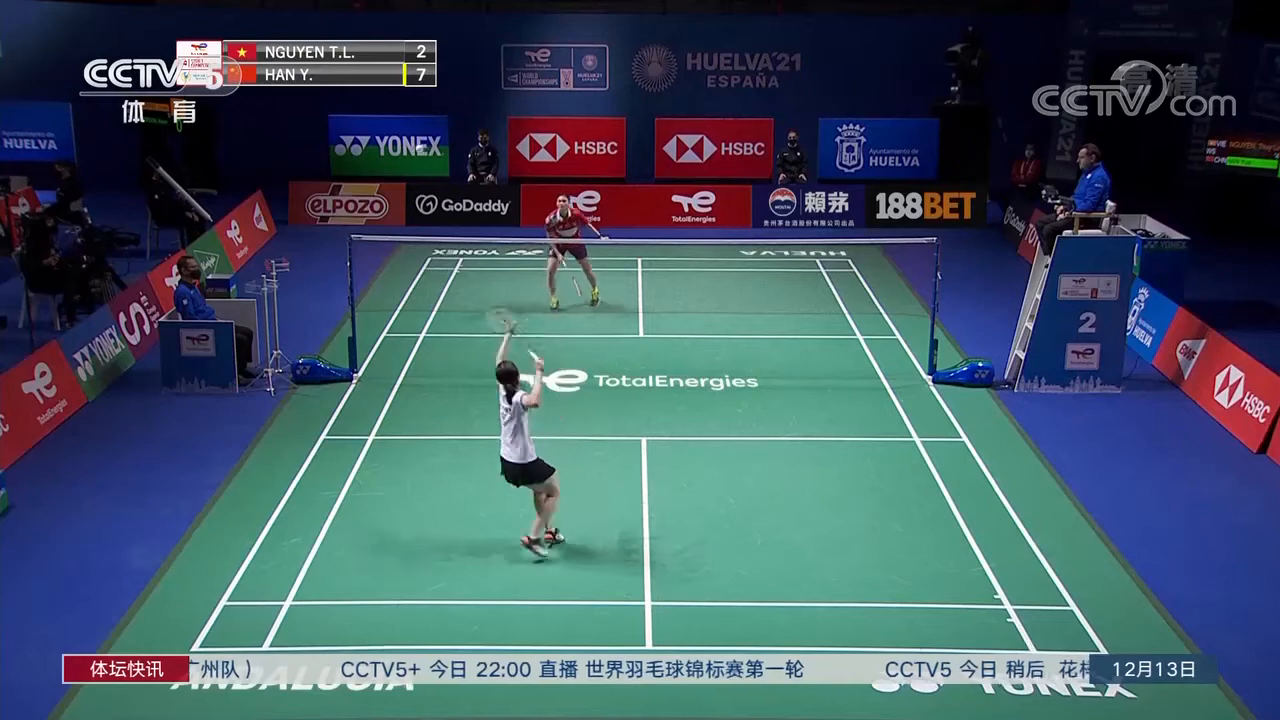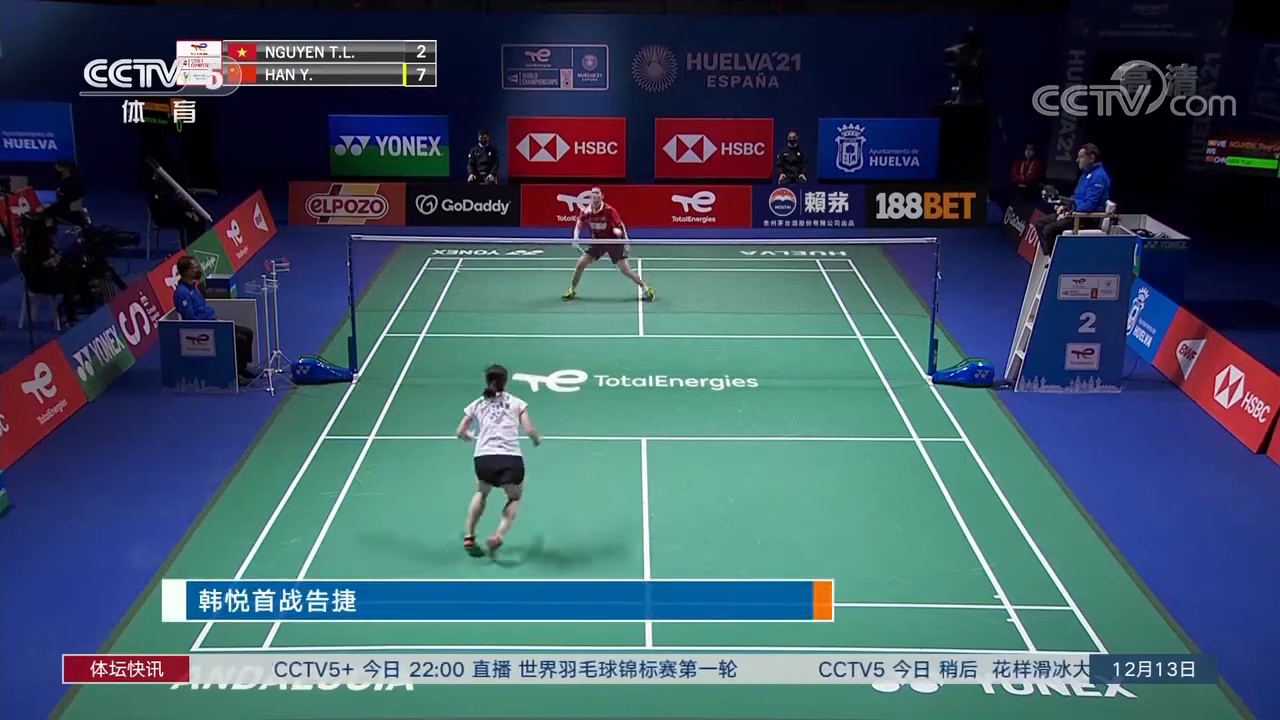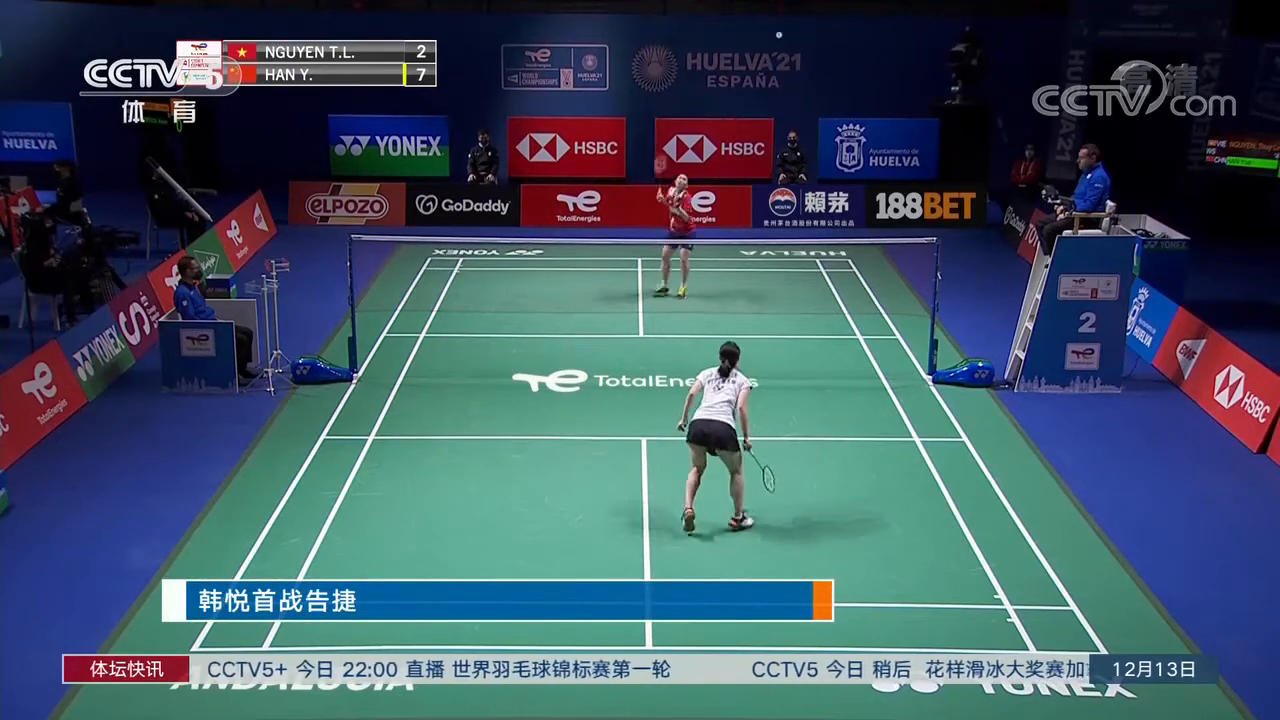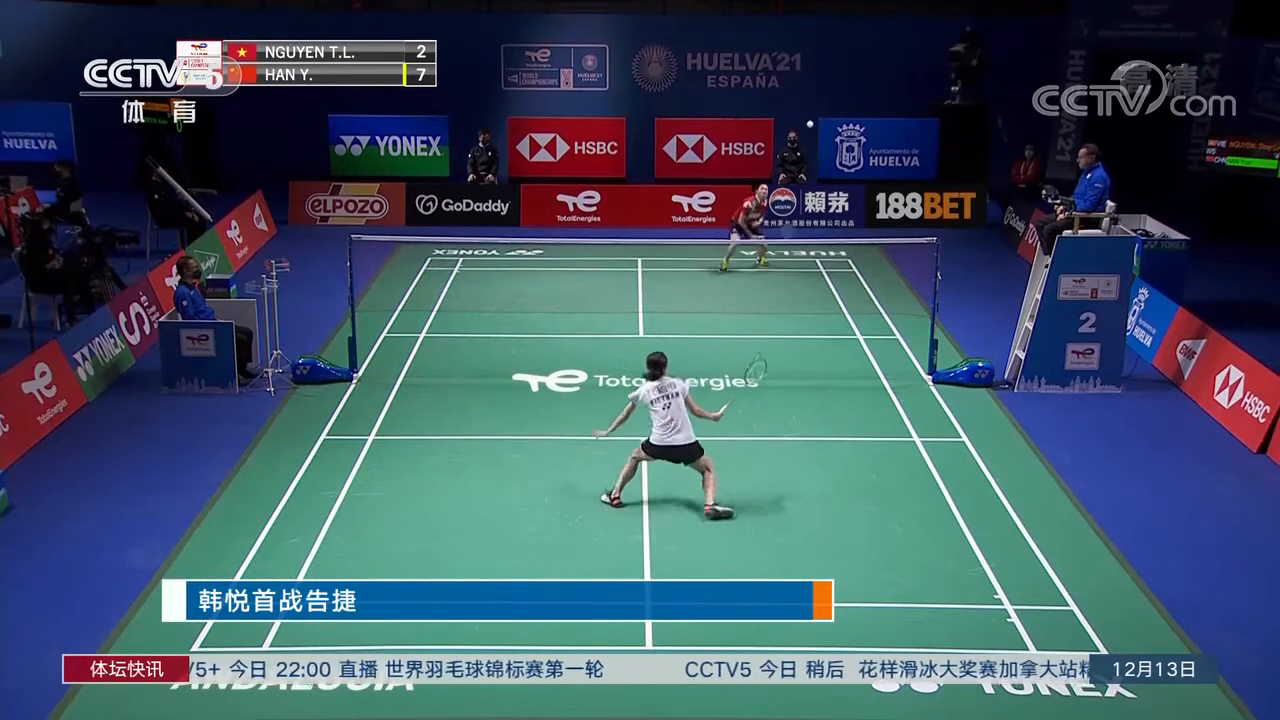
dt=1s
person 1, frame 1
left shoulder: (503, 391)
right shoulder: (518, 398)
left elbow: (500, 366)
right elbow: (534, 401)
left wrist: (507, 335)
right wrist: (538, 373)
left hip: (507, 460)
right hip: (523, 463)
left knee: (539, 489)
right knee: (553, 493)
left ankle: (549, 532)
right ankle: (534, 538)
person 1, frame 2
left shoulder: (476, 404)
right shoulder: (517, 403)
left elbow: (460, 433)
right elbow: (530, 431)
right wrist: (537, 440)
left hip: (483, 459)
right hip: (510, 459)
left knee: (482, 493)
right knee: (515, 498)
left ankle: (469, 538)
right ankle: (499, 535)
person 1, frame 3
left shoulder: (707, 374)
right shoulder: (742, 380)
left elbow: (691, 394)
right elbow: (741, 408)
left wrist: (683, 419)
right wrist: (746, 438)
left hip: (698, 425)
right hip: (722, 427)
left knee: (697, 468)
right knee: (736, 471)
left ankle: (688, 509)
right ankle: (738, 517)
person 1, frame 4
left shoulder: (642, 391)
right shoulder: (680, 384)
left elbow: (624, 416)
right elbow: (696, 411)
left wrist: (608, 431)
right wrist: (714, 416)
left hip: (659, 443)
right hip: (686, 443)
left knee: (634, 457)
right knee: (708, 468)
left ankle: (615, 496)
right ankle: (711, 505)
